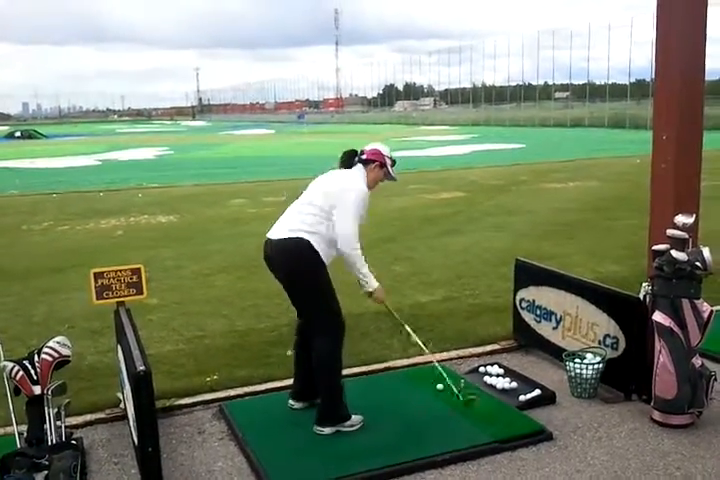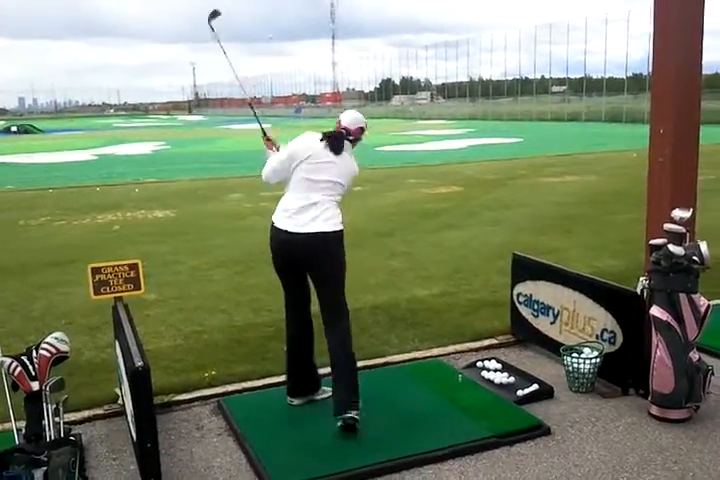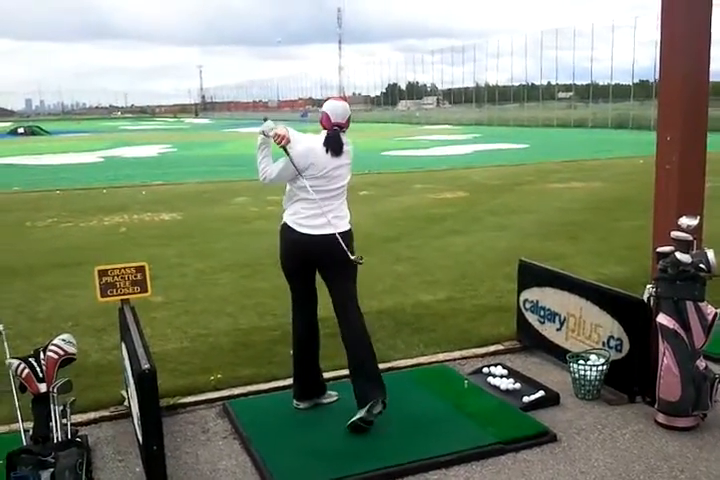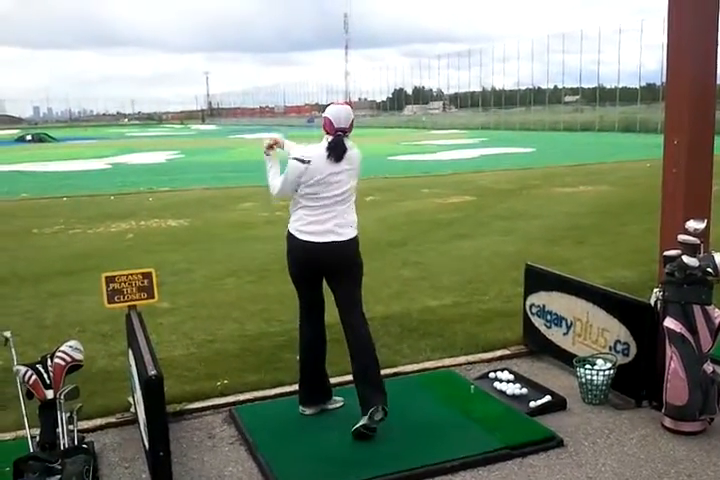
dt=0.3s
person 1, frame 1
left shoulder: (351, 185)
right shoulder: (351, 187)
left elbow: (348, 236)
right elbow: (345, 242)
left wrist: (363, 276)
right wrist: (369, 282)
left hip: (279, 247)
right hip: (296, 250)
left knee: (311, 319)
right knee: (330, 327)
left ankle: (303, 392)
right ankle: (331, 416)
person 1, frame 2
left shoulder: (307, 141)
right shoulder: (351, 165)
left elbow: (271, 175)
left wrist: (272, 150)
right wrist: (280, 148)
left hip: (283, 235)
right hip: (325, 239)
left knee: (296, 310)
right knee: (335, 318)
left ankle: (300, 388)
right ankle: (347, 405)
person 1, frame 3
left shoulder: (305, 150)
right shoulder: (346, 149)
left elbow: (268, 176)
left wrist: (266, 139)
right wrist: (284, 134)
left hip: (296, 238)
right hip: (336, 240)
left knee: (303, 313)
right knee: (349, 313)
left ankle: (307, 391)
right ankle: (371, 395)
person 1, frame 4
left shoulder: (306, 157)
right shoulder: (354, 156)
left elbow: (279, 192)
left wrist: (271, 161)
right wrist: (284, 145)
left hip: (302, 246)
right hip: (343, 247)
left knee: (310, 319)
right knee: (354, 320)
left ankle: (313, 397)
right ankle: (373, 401)
